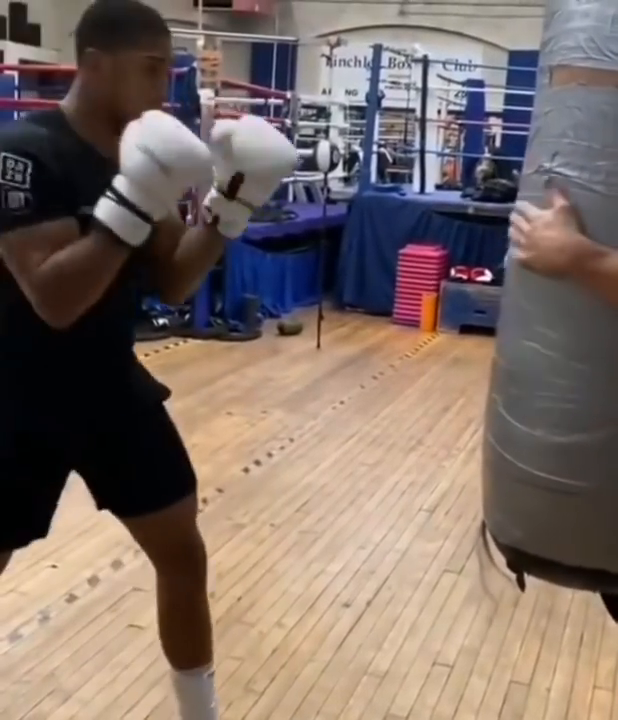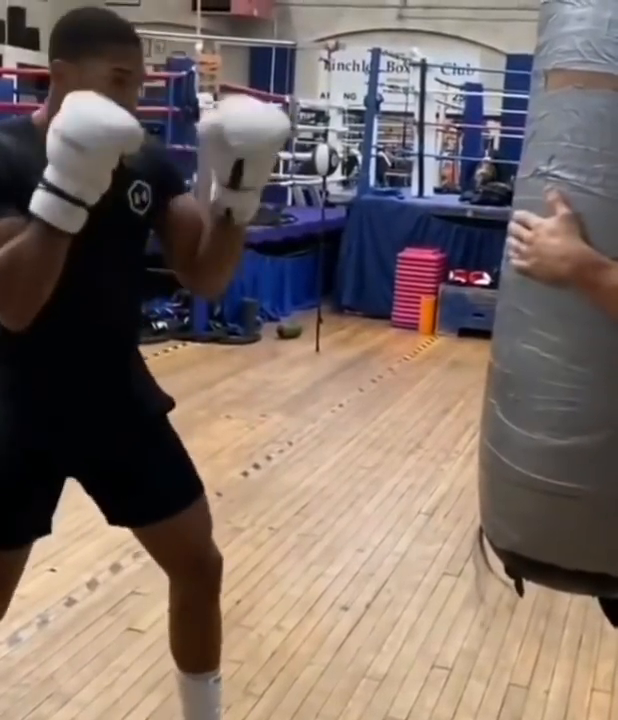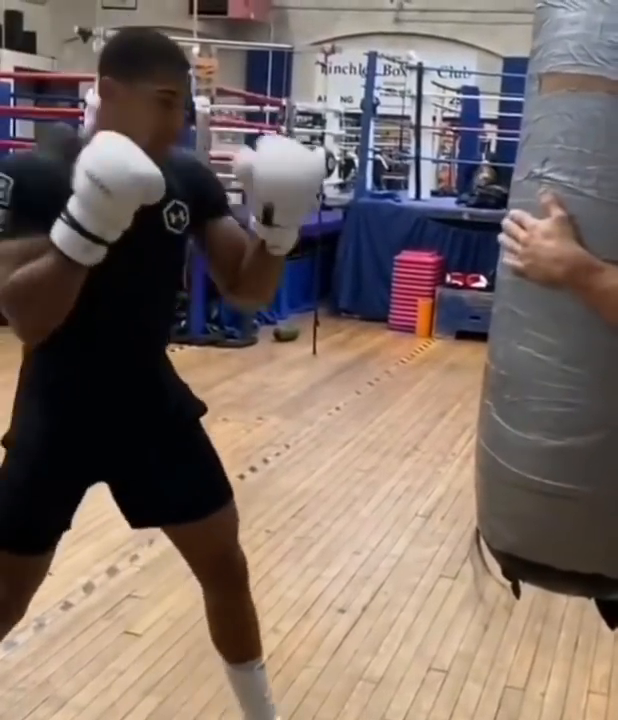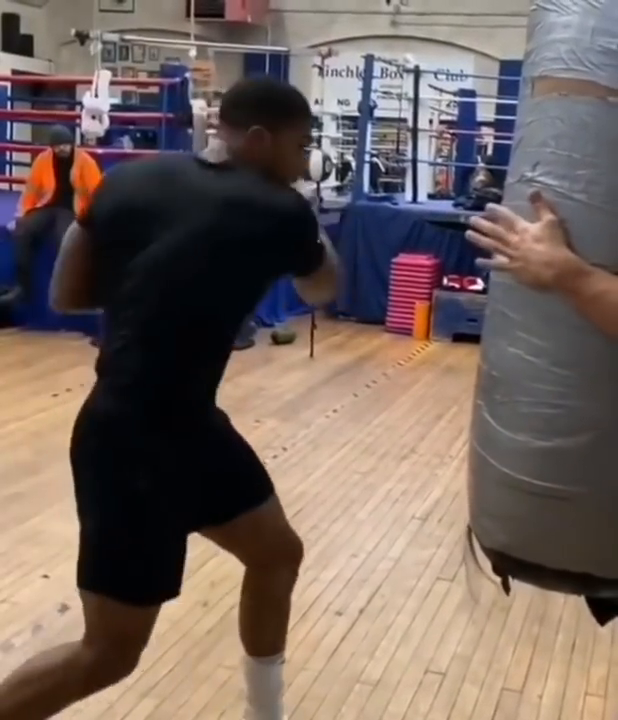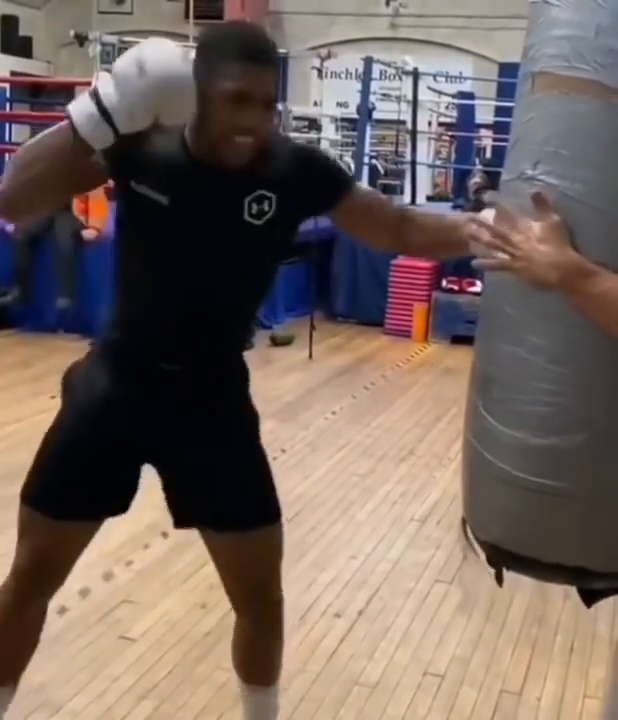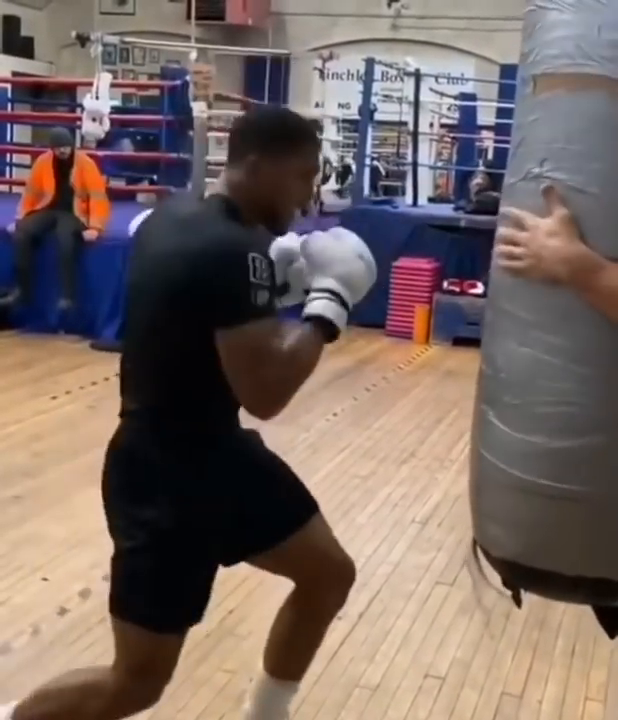
dt=0.4s
person 1, frame 1
left shoulder: (142, 144)
left elbow: (174, 283)
left wrist: (230, 204)
right wrist: (136, 198)
left hip: (116, 388)
left knee: (184, 556)
person 1, frame 2
left shoulder: (147, 162)
left elbow: (206, 278)
left wrist: (237, 187)
right wrist: (69, 190)
left hip: (120, 398)
left knee: (199, 565)
person 1, frame 3
left shoulder: (189, 179)
left elbow: (248, 291)
left wrist: (278, 225)
right wrist: (89, 223)
left hip: (152, 405)
right hip: (57, 414)
left knee: (225, 566)
person 1, frame 4
left shoulder: (128, 180)
right shoulder: (276, 210)
left elbow: (66, 296)
right elbow: (324, 286)
right wrist: (305, 235)
left hip: (183, 425)
right hip: (133, 444)
left knee: (279, 555)
right knee: (109, 653)
person 1, frame 5
left shoulder: (292, 168)
right shoulder: (141, 142)
left elbow: (399, 229)
left wrist: (491, 232)
right wrist: (107, 109)
left hip: (212, 402)
right hip: (115, 385)
left knee: (259, 596)
person 1, frame 6
left shoulder: (176, 214)
right shoulder: (234, 248)
right elbow: (265, 392)
left wrist: (275, 272)
right wrist: (329, 301)
left hip: (214, 453)
right hip: (165, 479)
left knee: (331, 574)
